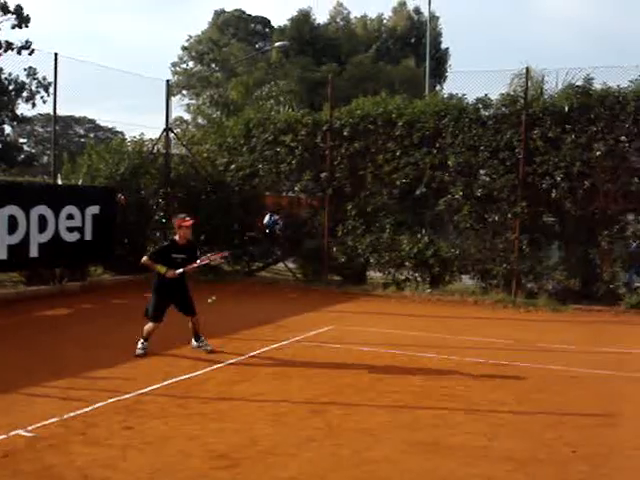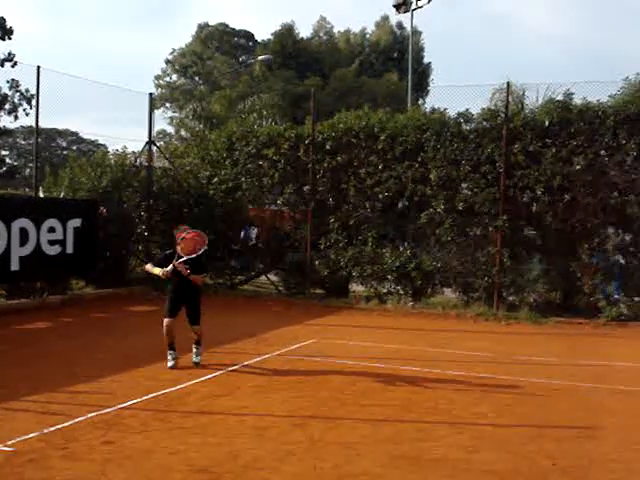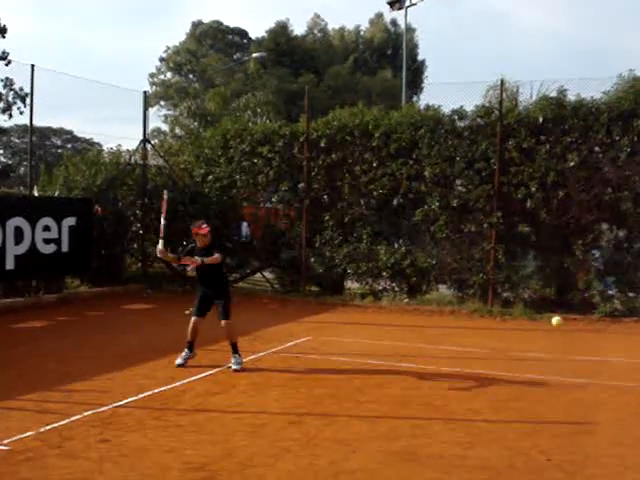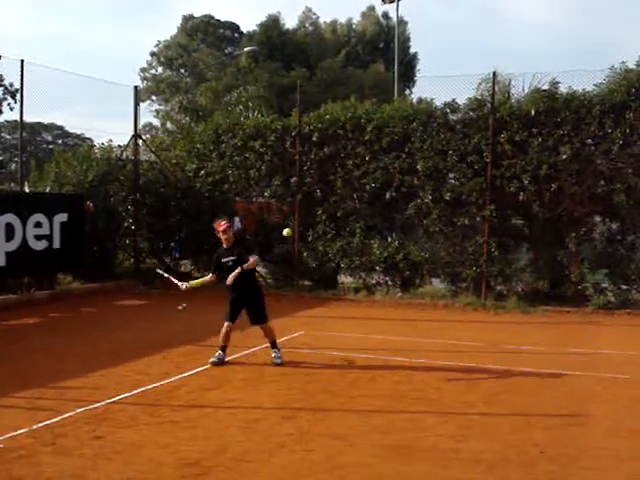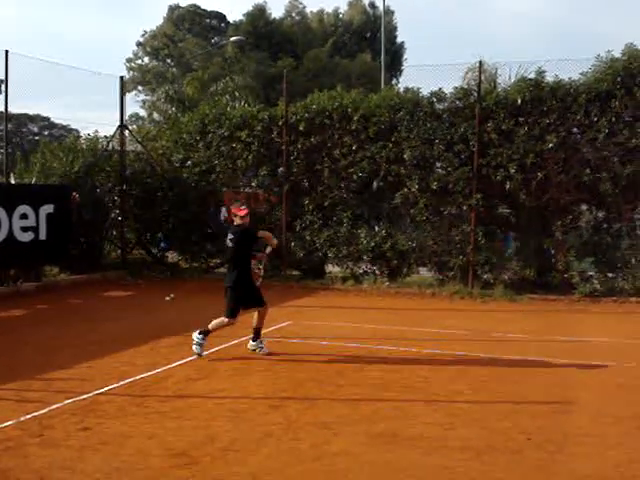
dt=0.4s
person 1, frame 1
left shoulder: (191, 246)
right shoulder: (167, 246)
left elbow: (192, 265)
right elbow: (145, 260)
right wrist: (164, 271)
left hip: (180, 286)
right hip: (162, 288)
left knee: (193, 318)
right knee: (155, 323)
left ankle: (198, 340)
right ankle: (143, 342)
person 1, frame 2
left shoulder: (196, 257)
right shoulder: (169, 255)
left elbow: (200, 280)
right elbow: (148, 267)
left wrist: (186, 272)
right wrist: (160, 271)
left hip: (192, 294)
right hip: (175, 293)
left knee: (196, 328)
right knee: (167, 323)
left ankle: (197, 346)
right ankle: (172, 352)
person 1, frame 3
left shoulder: (214, 247)
right shoulder: (193, 249)
left elbow: (218, 259)
right elbow: (176, 260)
left wrist: (200, 261)
right wrist: (163, 254)
left hip: (220, 290)
right hip: (204, 290)
left knee: (225, 323)
right knee: (194, 321)
left ankle: (236, 355)
right ankle: (189, 351)
person 1, frame 4
left shoulder: (243, 244)
right shoulder: (219, 254)
left elbow: (254, 260)
right elbow: (212, 277)
left wrist: (238, 271)
right wrist: (190, 284)
left hip: (252, 291)
right hip: (235, 294)
left knee: (263, 324)
right knee: (228, 325)
left ankle: (275, 350)
right ankle: (221, 353)
person 1, frame 5
left shoulder: (238, 232)
right shoulder: (242, 231)
right elbow: (265, 234)
left wrist: (254, 256)
right wrist: (272, 241)
left hip: (246, 279)
right hip: (235, 282)
left knee: (262, 308)
right knee: (229, 320)
left ankle: (255, 341)
right ankle: (201, 335)
